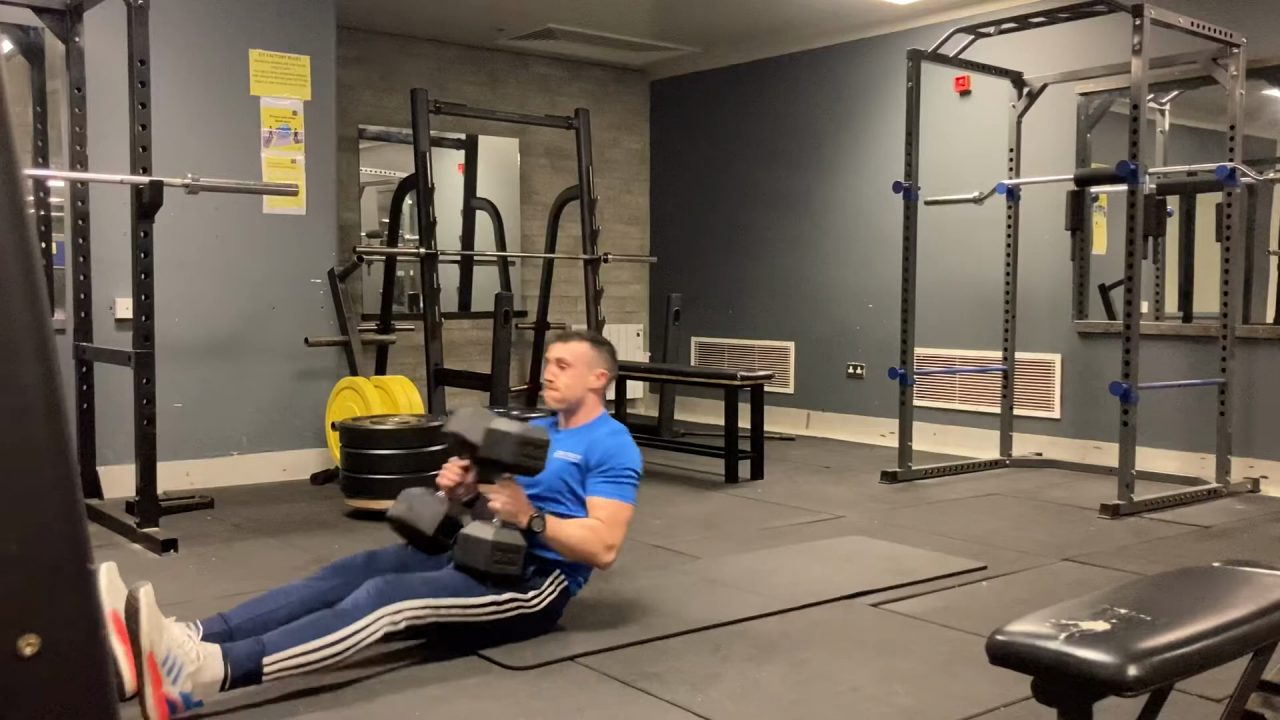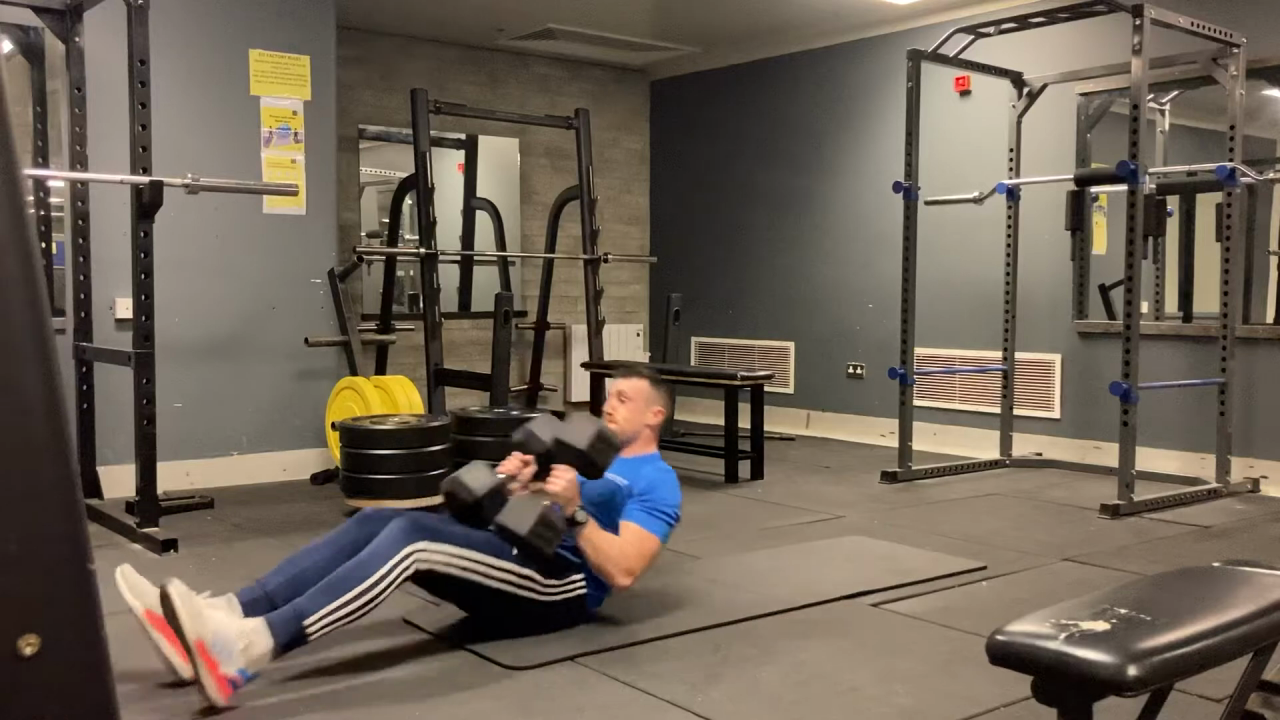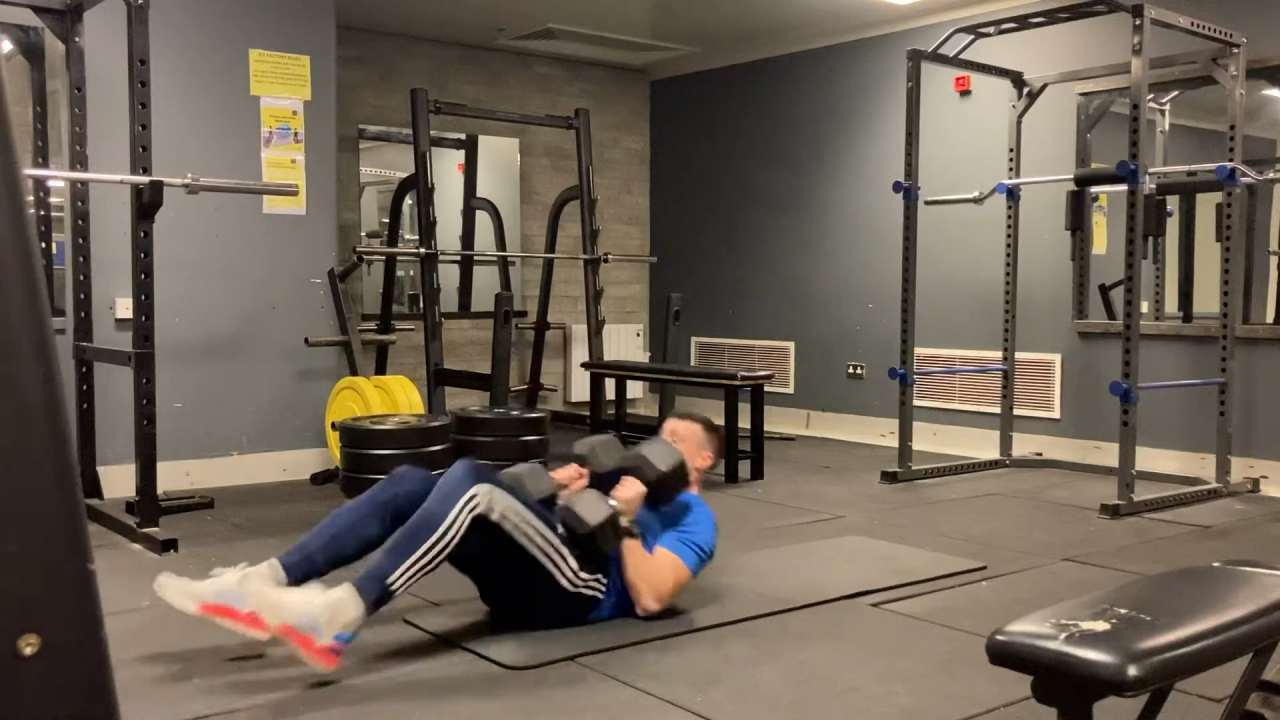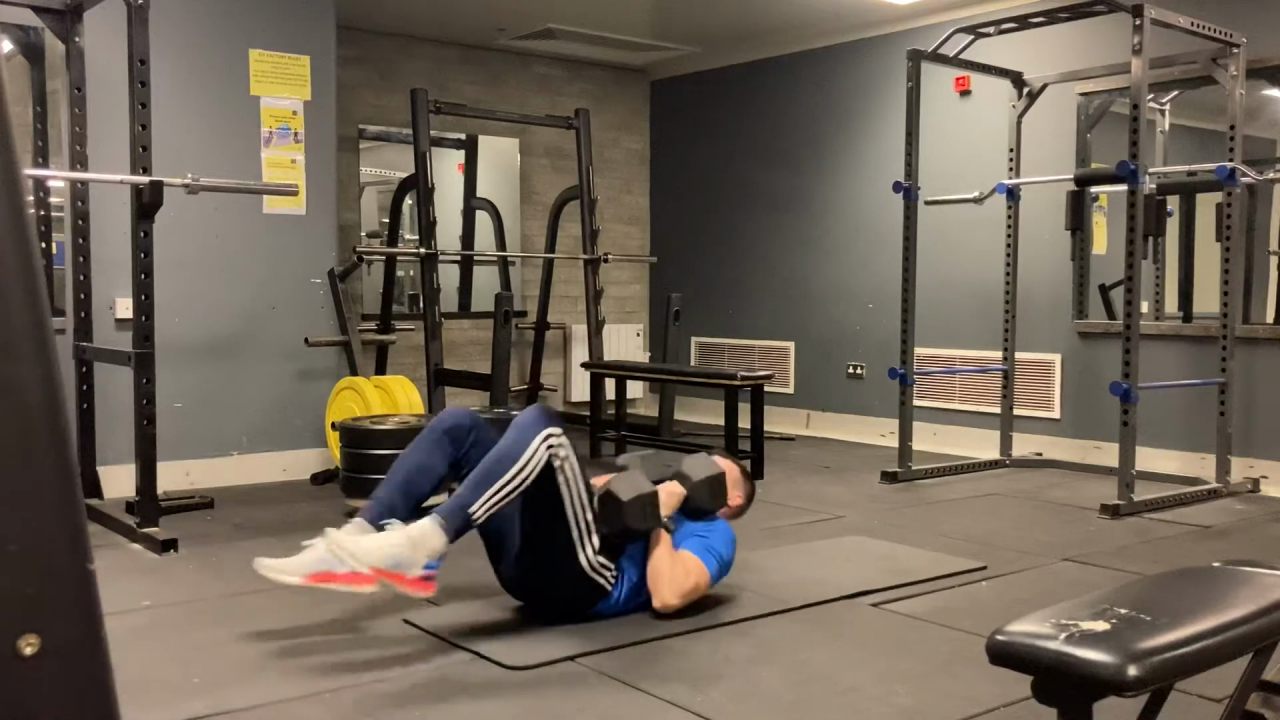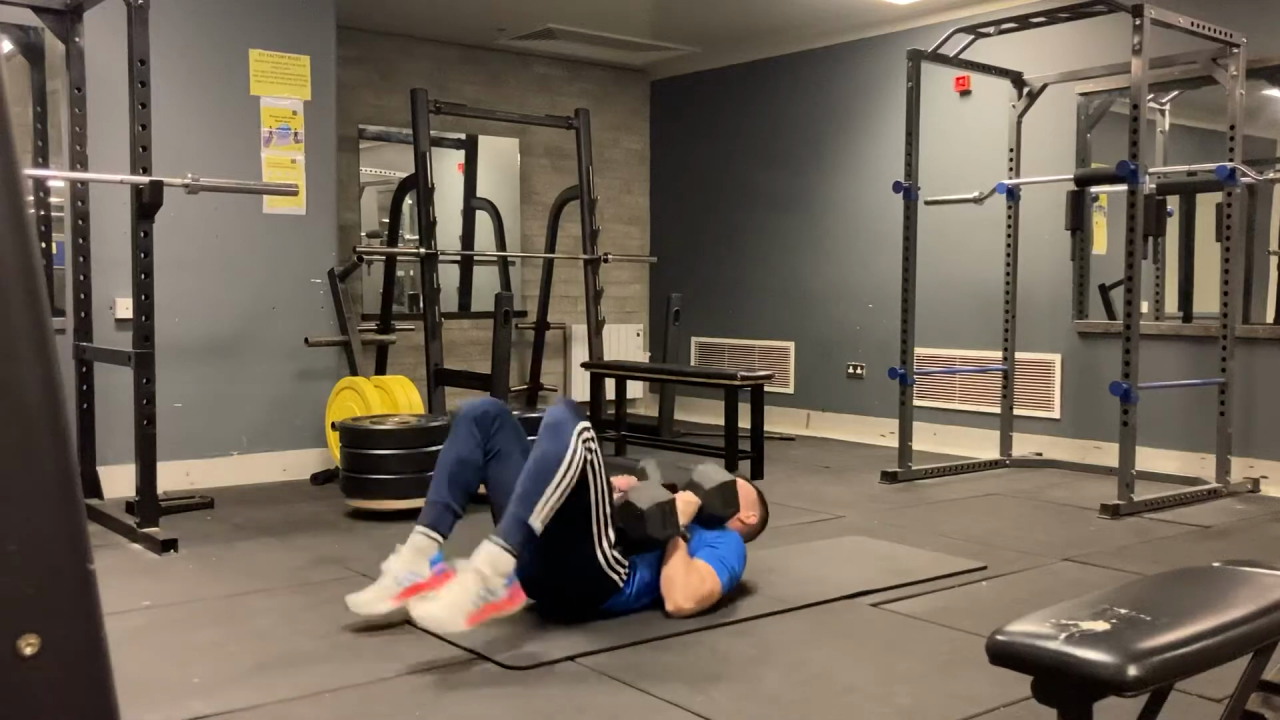
dt=0.2s
person 1, frame 1
left shoulder: (612, 446)
right shoulder: (536, 429)
left elbow: (603, 548)
left wrist: (529, 517)
right wrist: (464, 488)
left hip: (535, 584)
left knee: (386, 602)
right knee: (349, 574)
left ankle: (196, 676)
right ankle: (189, 643)
person 1, frame 2
left shoulder: (655, 483)
left elbow: (623, 571)
left wrist: (574, 509)
right wrist: (513, 481)
left hip: (561, 586)
right hip: (514, 555)
left knee: (411, 537)
right knee: (371, 521)
left ankle: (243, 652)
right ankle: (228, 618)
person 1, frame 3
left shoulder: (694, 520)
right shoulder: (628, 472)
left elbow: (649, 598)
left wrist: (627, 517)
right wrist: (557, 490)
left hip: (583, 589)
right hip: (529, 574)
left knee: (469, 479)
right knee: (409, 484)
left ankle: (338, 619)
right ankle: (264, 585)
person 1, frame 4
left shoulder: (713, 536)
right shoulder: (653, 501)
left elbow: (666, 595)
left wrist: (660, 516)
right wrist: (590, 490)
left hip: (584, 578)
right hip: (533, 562)
left knee: (541, 422)
right knee: (459, 423)
left ankle: (422, 548)
right ankle: (354, 543)
person 1, frame 5
left shoulder: (724, 547)
right shoulder: (678, 526)
left elbow: (681, 600)
left wrist: (678, 523)
right wrist: (607, 492)
left hip: (593, 573)
right hip: (545, 557)
left knee: (567, 417)
right knee: (482, 413)
left ankle: (490, 577)
right ankle: (422, 561)
